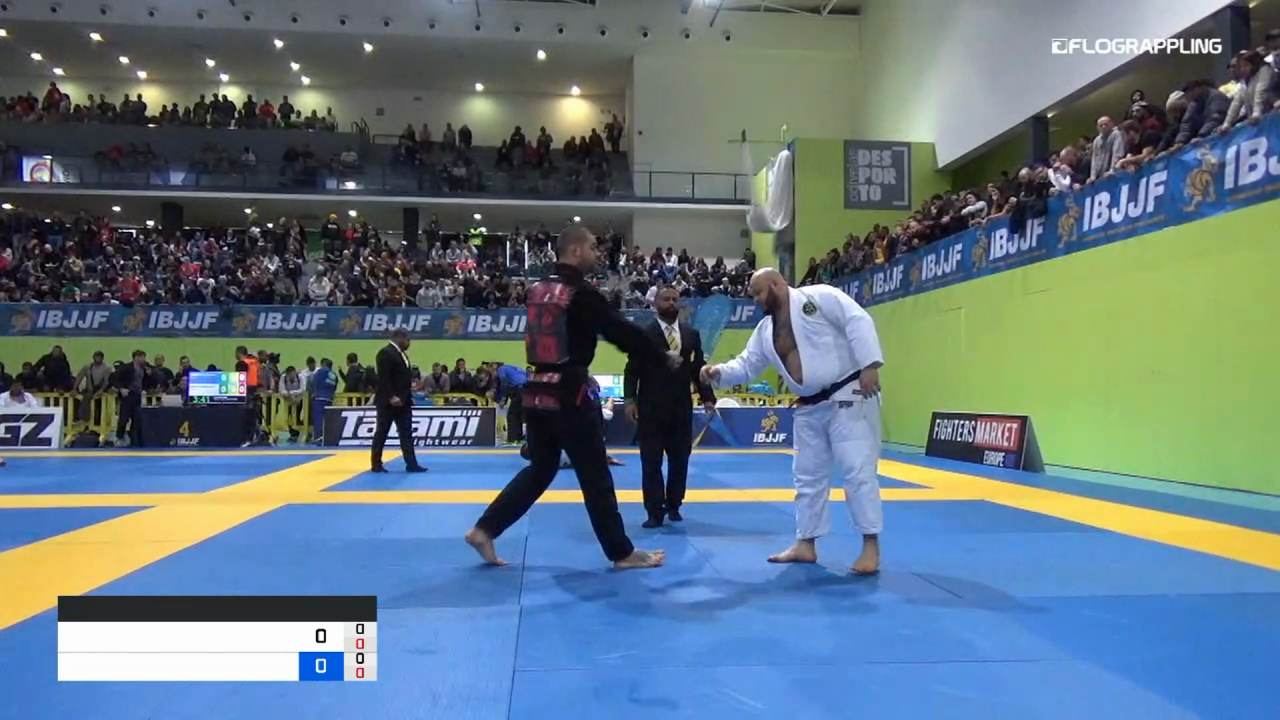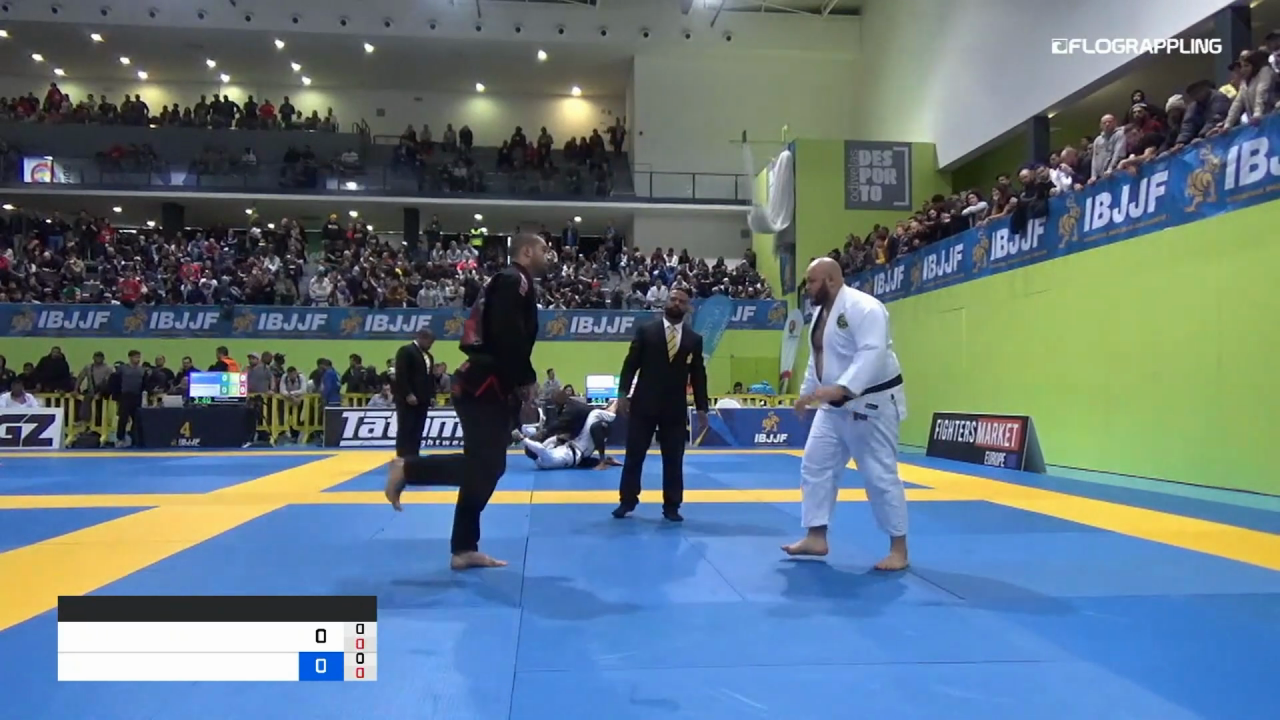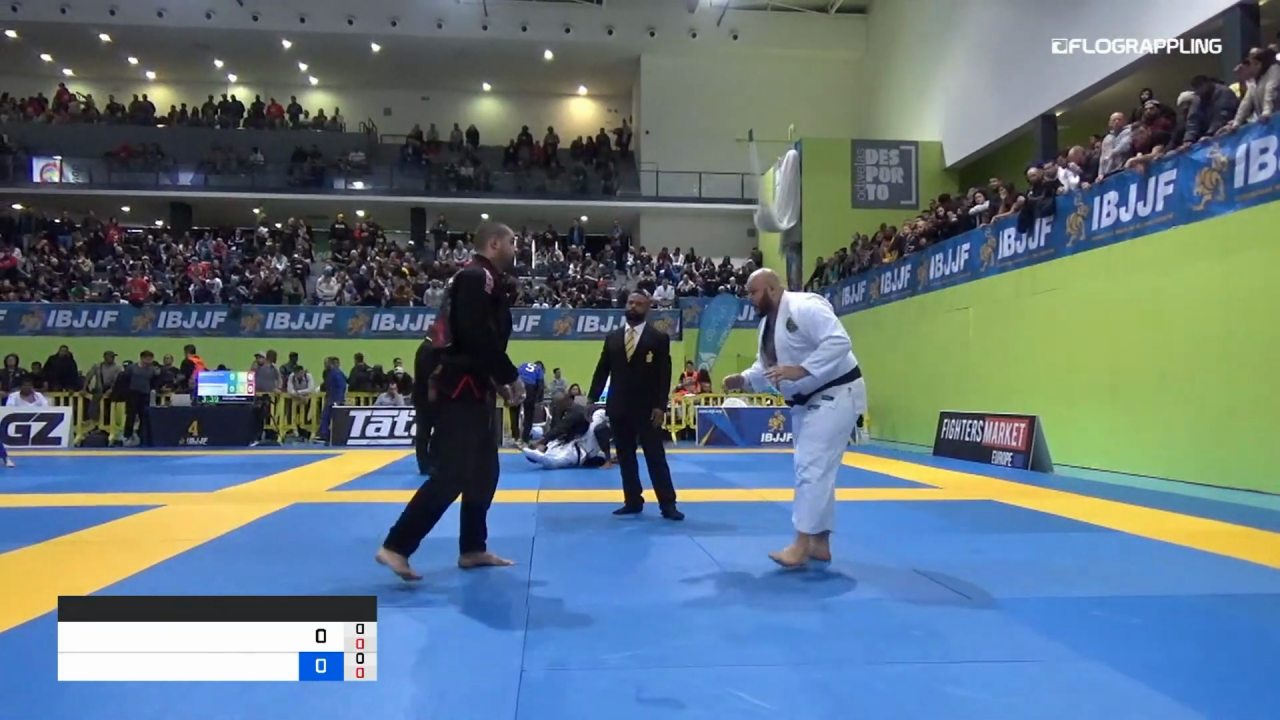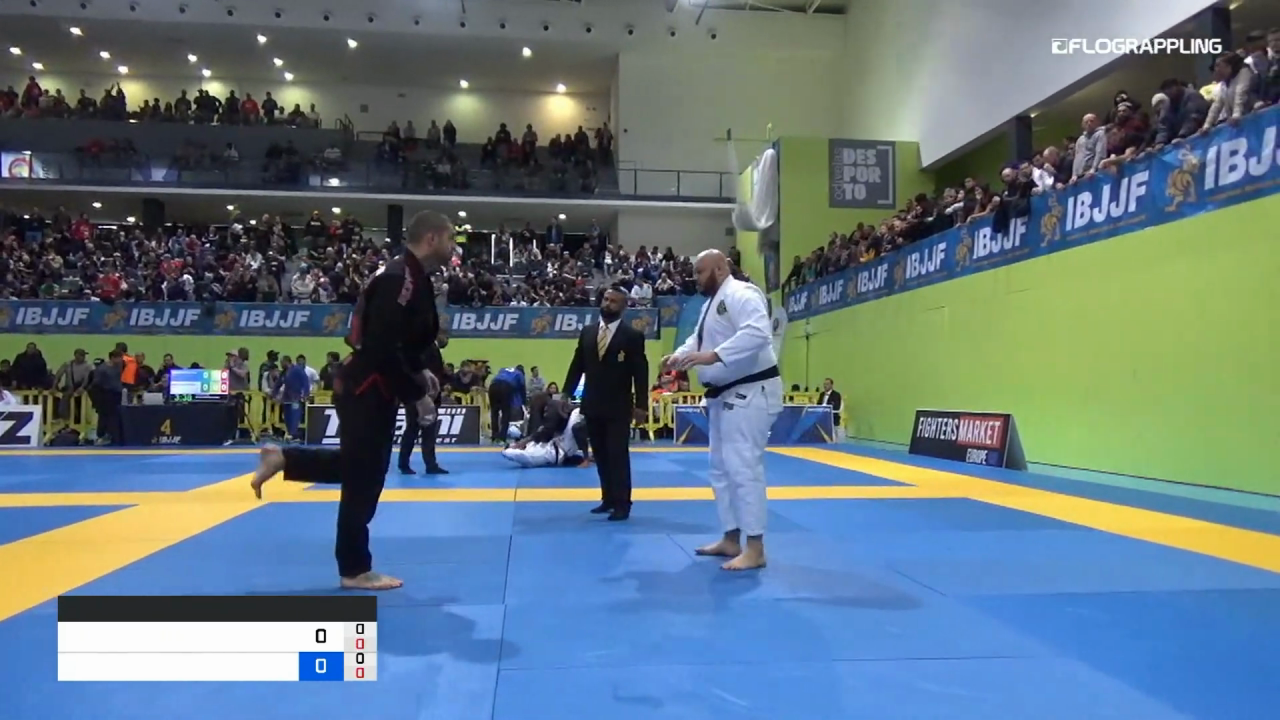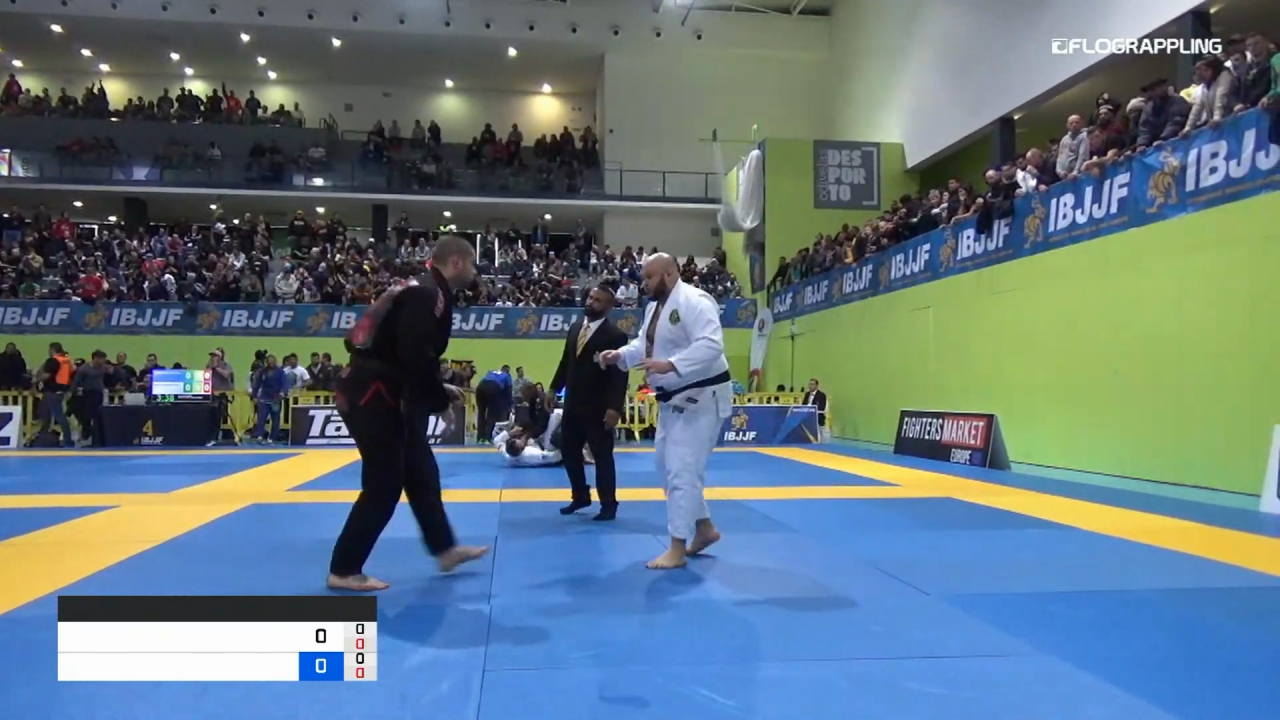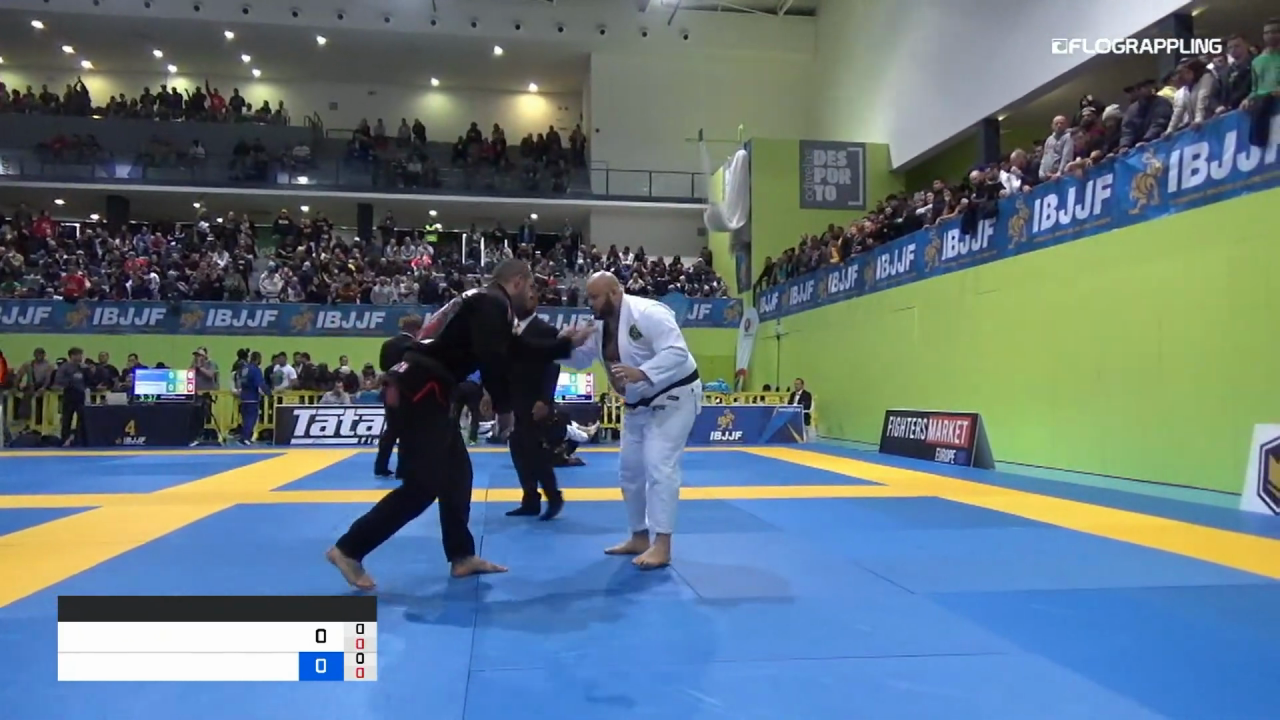
dt=0.7s
person 1, frame 1
left shoulder: (538, 290)
right shoulder: (581, 292)
right elbow: (620, 331)
right wrist: (661, 355)
left hip: (537, 391)
right hip: (566, 395)
left knee: (539, 469)
right knee: (596, 476)
left ankle: (484, 530)
right ankle: (623, 553)
person 1, frame 2
left shoulder: (512, 284)
right shoulder: (513, 281)
right elbow: (507, 338)
left wrist: (518, 384)
right wrist: (526, 379)
left hip: (486, 384)
right hip: (484, 385)
left knee: (482, 465)
right knee: (487, 464)
left ankle: (465, 549)
right ankle: (409, 469)
person 1, frame 3
left shoulder: (479, 279)
right shoulder: (477, 278)
right elbow: (479, 337)
left wrist: (498, 379)
right wrist: (508, 375)
left hip: (470, 388)
right hip: (460, 390)
left knee: (483, 471)
right knee: (452, 474)
left ankle: (473, 548)
right ankle: (396, 548)
person 1, frame 4
left shoulder: (411, 277)
right shoulder: (398, 280)
right elbow: (384, 347)
left wrist: (422, 370)
right wrist: (417, 395)
left hip: (373, 387)
right hip: (369, 389)
left knee: (364, 468)
right knee: (364, 477)
left ankle: (282, 459)
right ankle: (355, 569)
person 1, frame 5
left shoulder: (422, 293)
right shoulder: (427, 296)
right elbow: (416, 359)
left wrist: (440, 391)
right wrist: (441, 403)
left hip: (378, 393)
right hip: (372, 396)
left knee: (421, 472)
right knee: (384, 484)
left ankle: (445, 549)
right ankle: (344, 571)
person 1, frame 6
left shoulder: (482, 304)
right shoulder: (495, 305)
left elbow: (512, 351)
right elbow: (490, 357)
left wrist: (567, 344)
right wrist: (504, 408)
left hip: (420, 387)
right hip: (420, 390)
left knee: (456, 474)
right knee: (424, 482)
left ankle: (461, 556)
right ankle: (349, 550)
person 2, frame 1
left shoulder: (820, 296)
right shoulder: (766, 328)
left elbow: (858, 323)
right elbow: (746, 365)
left wrist: (869, 365)
right wrist: (718, 371)
left hip: (850, 396)
right hip: (811, 407)
left knee: (857, 469)
right knee: (808, 475)
left ankle: (871, 544)
right ankle: (806, 544)
person 2, frame 2
left shoulder: (863, 307)
right shoulder: (821, 312)
left elbow: (872, 354)
left wrist: (838, 389)
right wrist: (807, 392)
left hip: (870, 404)
right hip: (836, 406)
left knee: (879, 476)
right knee: (816, 466)
left ankle: (899, 548)
right ankle: (816, 536)
person 2, frame 3
left shoulder: (806, 306)
right shoulder: (767, 321)
left elbow: (838, 342)
right elbow: (765, 364)
left wrist: (801, 370)
right wrist: (744, 379)
left hip: (836, 395)
right hip: (808, 400)
left knee: (813, 466)
right knee: (813, 467)
left ankle: (801, 545)
right ankle: (820, 543)
person 2, frame 4
left shoulder: (741, 294)
right shoulder: (715, 301)
left elbow: (756, 334)
right elbow: (699, 340)
left wrist: (713, 356)
right wrist: (679, 356)
left hip: (751, 393)
right hip: (727, 394)
left knee: (743, 466)
right knee: (722, 468)
left ankle: (754, 549)
right ankle: (731, 539)
person 2, frame 5
left shoulder: (694, 302)
right shoulder: (656, 306)
left elbow: (710, 347)
right elbow: (644, 343)
left wrist: (668, 365)
right wrist: (620, 355)
left hip: (701, 397)
right hip: (676, 398)
left knee: (683, 470)
right knee: (668, 465)
left ankle: (678, 548)
right ankle: (704, 527)
person 2, frame 6
left shoulder: (649, 314)
right shoulder: (600, 324)
left elbow: (676, 352)
right elbow: (581, 357)
left wrist: (642, 373)
left hip: (673, 397)
right hip: (639, 405)
left knee: (660, 466)
right knee: (630, 471)
left ankle: (661, 544)
right ankle: (639, 537)
person 3, frame 1
left shoulder: (692, 334)
left elbow: (699, 368)
right elbow: (632, 370)
left wrist: (707, 397)
right wrist: (630, 399)
left hip: (681, 409)
right hip: (652, 409)
left knee: (680, 460)
right knee: (652, 461)
left ankle: (673, 506)
right ankle: (655, 511)
person 3, frame 2
left shoulder: (694, 339)
right shoulder: (645, 331)
left elbow: (698, 375)
right elbow: (630, 364)
left wrist: (701, 406)
right wrist: (623, 393)
left hip: (675, 408)
right hip: (644, 404)
left knee: (674, 459)
right knee: (634, 454)
left ankle: (672, 506)
right ankle: (628, 500)
person 3, frame 3
left shoulder: (658, 338)
right shoulder: (612, 337)
left elbow: (664, 374)
right elbow: (602, 370)
left wrist: (660, 405)
right wrist: (592, 398)
left hip: (646, 408)
right hip: (618, 407)
left knee: (655, 455)
right knee: (625, 456)
left ankle: (667, 503)
right ankle: (633, 501)
person 3, frame 4
left shoulder: (632, 336)
right shoulder: (587, 332)
left elbow: (640, 372)
right elbow: (577, 365)
left wrist: (641, 404)
right wrist: (566, 393)
left hip: (618, 406)
right hip: (592, 404)
left knee: (618, 454)
right knee: (600, 454)
left ankle: (622, 503)
right ankle: (608, 498)
person 3, frame 5
left shoulder: (615, 335)
right shoulder: (575, 329)
left elbow: (619, 375)
right elbow: (565, 362)
left wrist: (614, 407)
right wrist: (554, 389)
left hip: (598, 408)
right hip: (573, 405)
left knee: (602, 456)
right knee: (569, 452)
left ankle: (608, 505)
right ankle: (580, 496)
person 3, frame 6
left shoulder: (545, 331)
left elbow: (551, 368)
left wrist: (544, 401)
left hip: (534, 404)
right hip: (512, 403)
left knee: (534, 450)
right knee: (519, 453)
left ankle: (554, 497)
right ankle: (531, 500)
